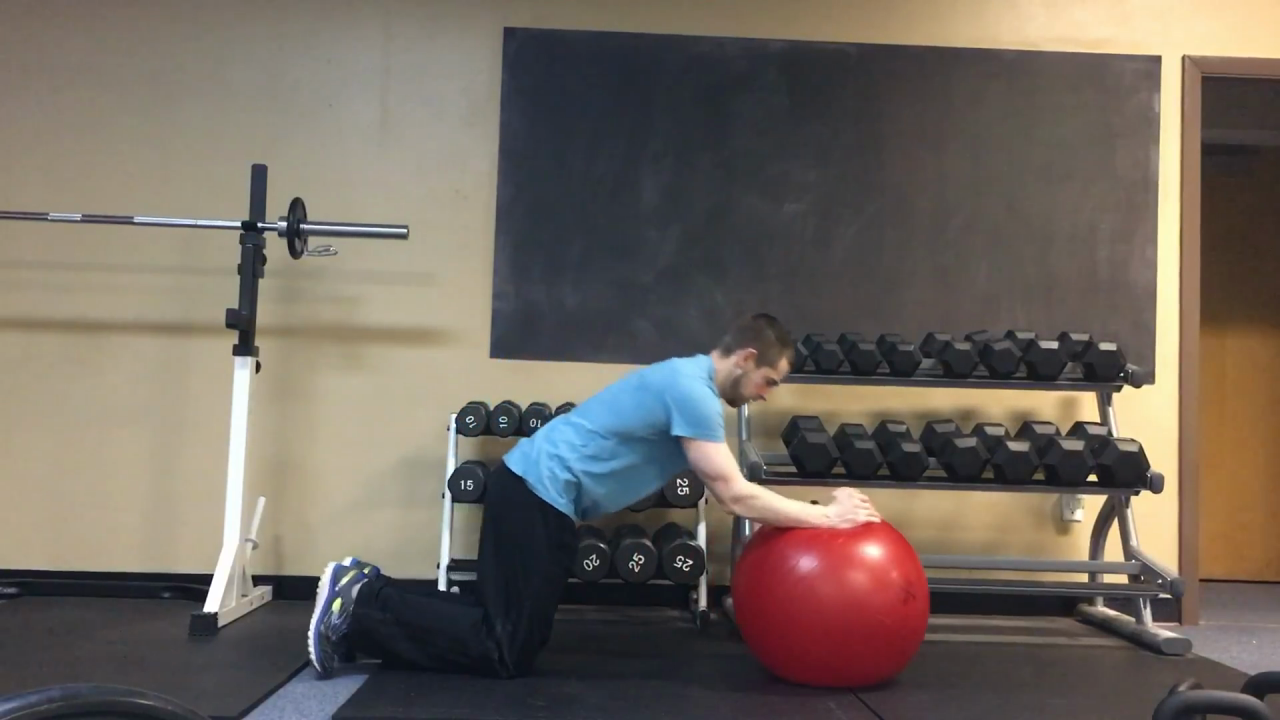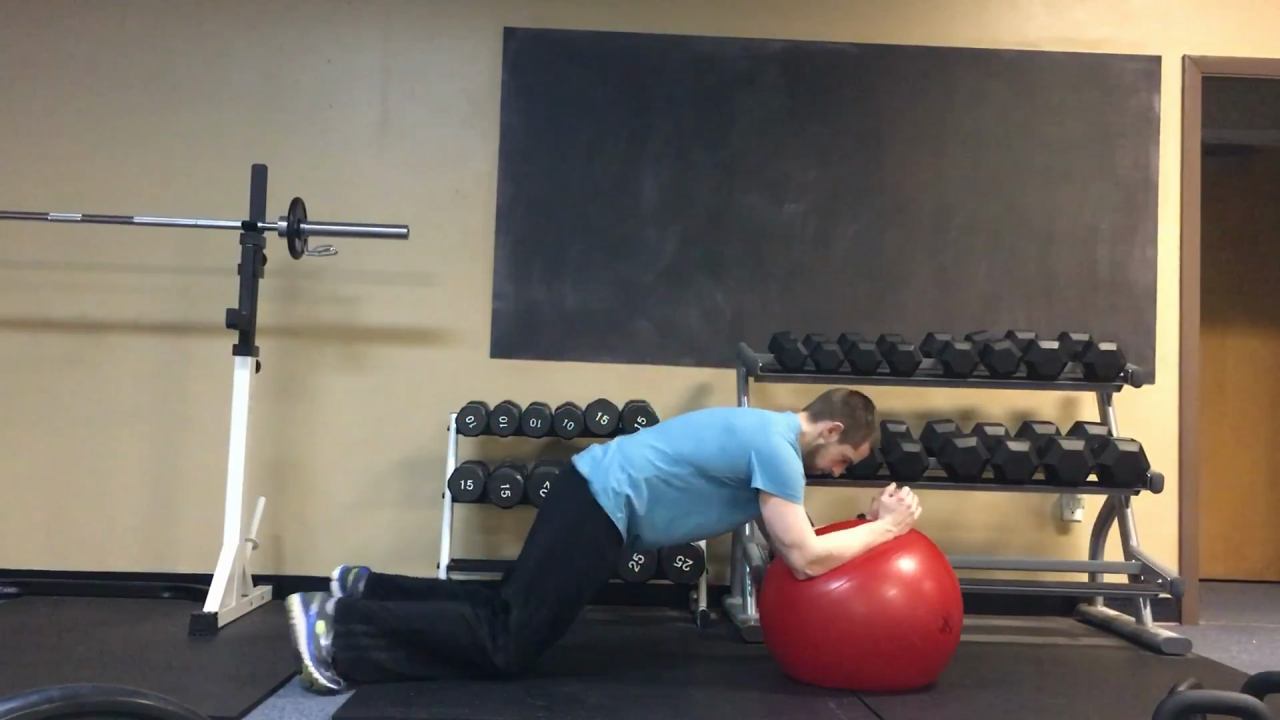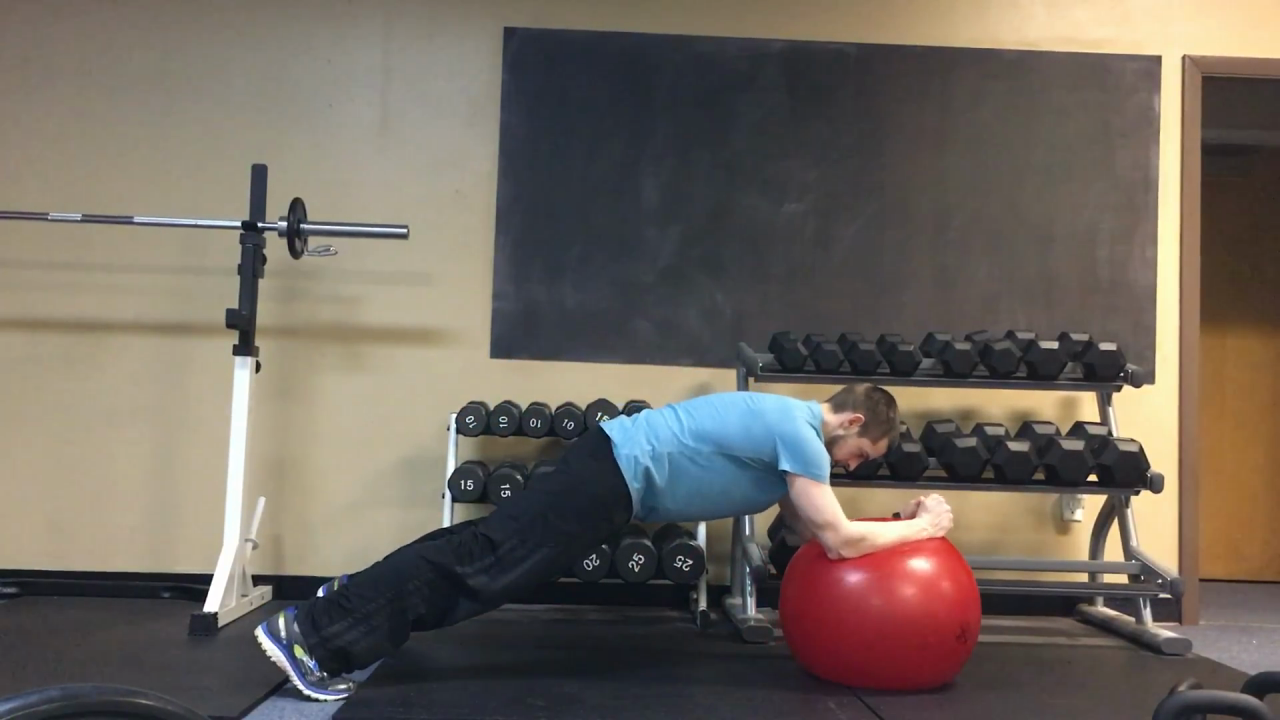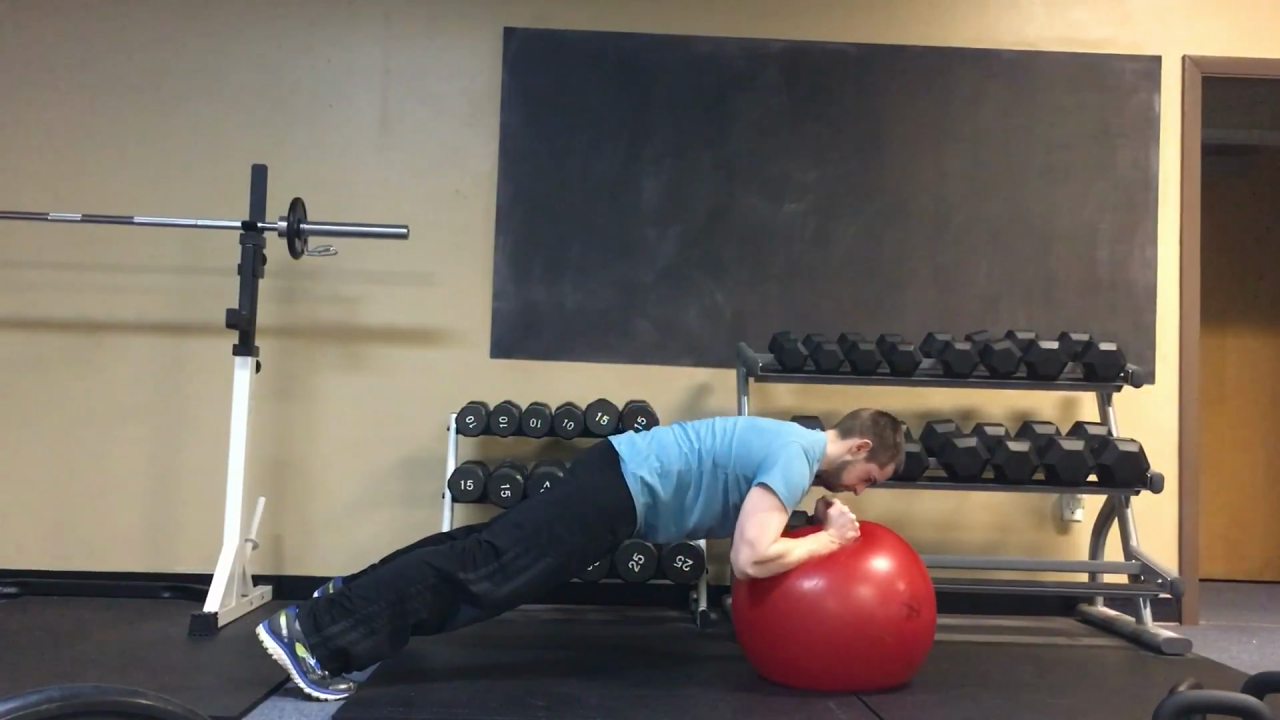
dt=1s
person 1, frame 1
left shoulder: (690, 382)
right shoulder: (693, 390)
left elbow: (732, 492)
right elbow: (734, 497)
left wrist: (815, 512)
right wrist: (827, 517)
left hip: (530, 488)
right hip: (538, 494)
left knee: (504, 629)
right knee: (508, 652)
left ankle: (367, 591)
right ankle: (356, 611)
person 1, frame 2
left shoulder: (769, 432)
right shoulder: (779, 447)
left elbow: (788, 541)
right elbow: (804, 560)
left wrist: (868, 521)
right wrist: (886, 528)
left hip: (591, 493)
right hip: (602, 505)
left knee: (504, 615)
right knee: (505, 639)
left ankle: (365, 593)
right ankle: (337, 627)
person 1, frame 3
left shoulder: (789, 425)
right shoulder: (801, 433)
left elbow: (810, 530)
right elbow: (839, 542)
left wrist: (900, 521)
right wrist: (922, 528)
left hip: (611, 465)
right hip: (615, 475)
left knee: (482, 550)
right knee: (482, 566)
left ankle: (348, 601)
right ankle: (310, 635)
person 1, frame 4
left shoulder: (789, 445)
right shoulder: (794, 458)
left elbow: (745, 531)
right elbow: (751, 559)
left wrist: (813, 522)
right wrist: (827, 540)
left hip: (615, 476)
right hip: (617, 491)
left knee: (481, 552)
right knee: (481, 571)
left ankle: (345, 600)
right ankle: (309, 633)
